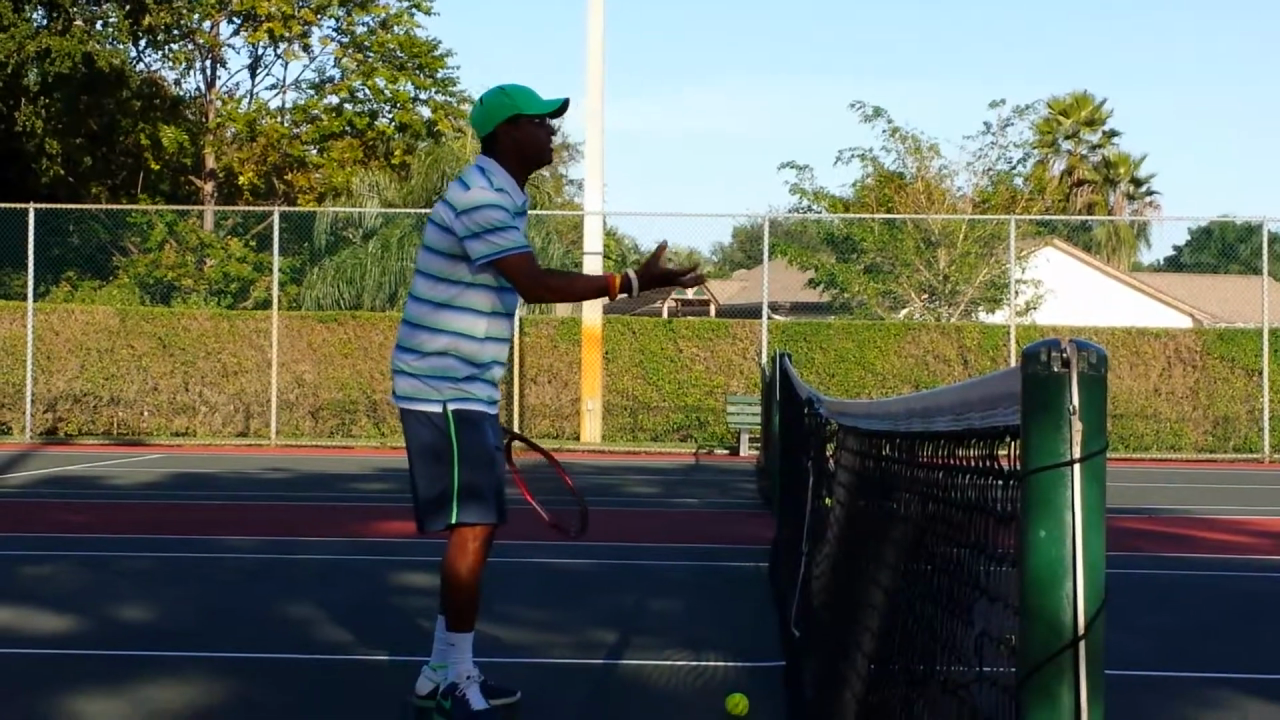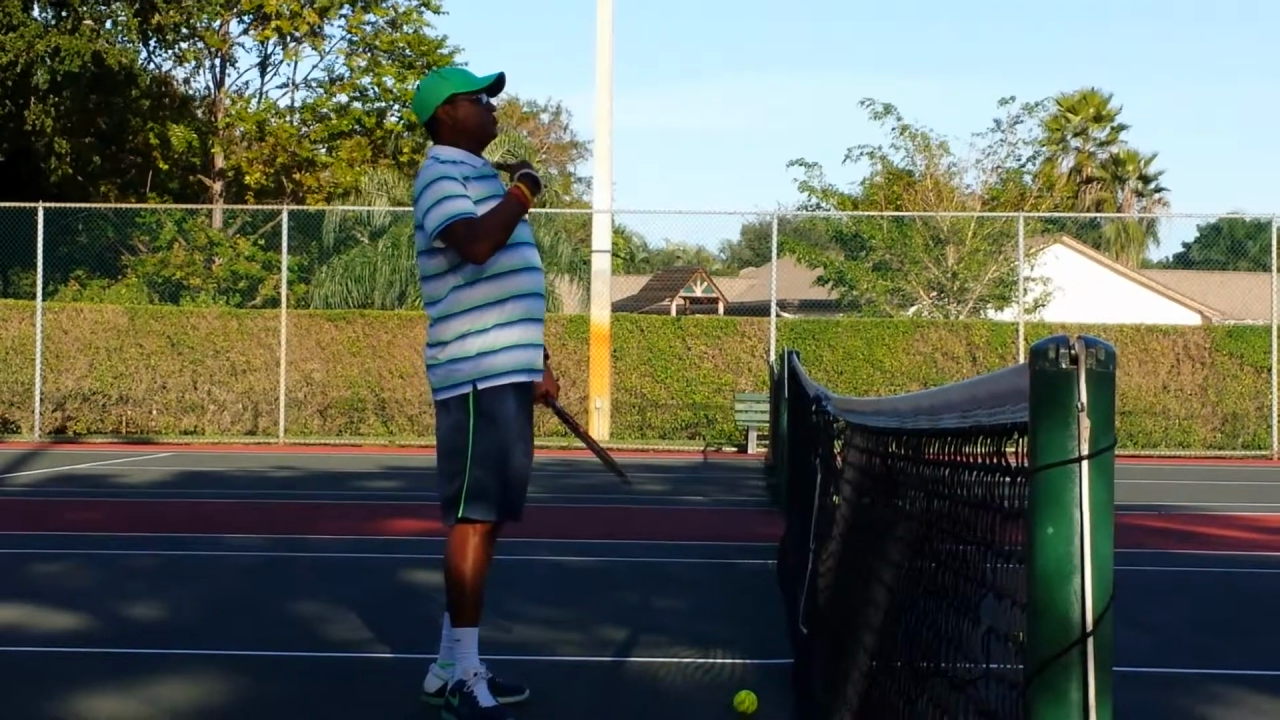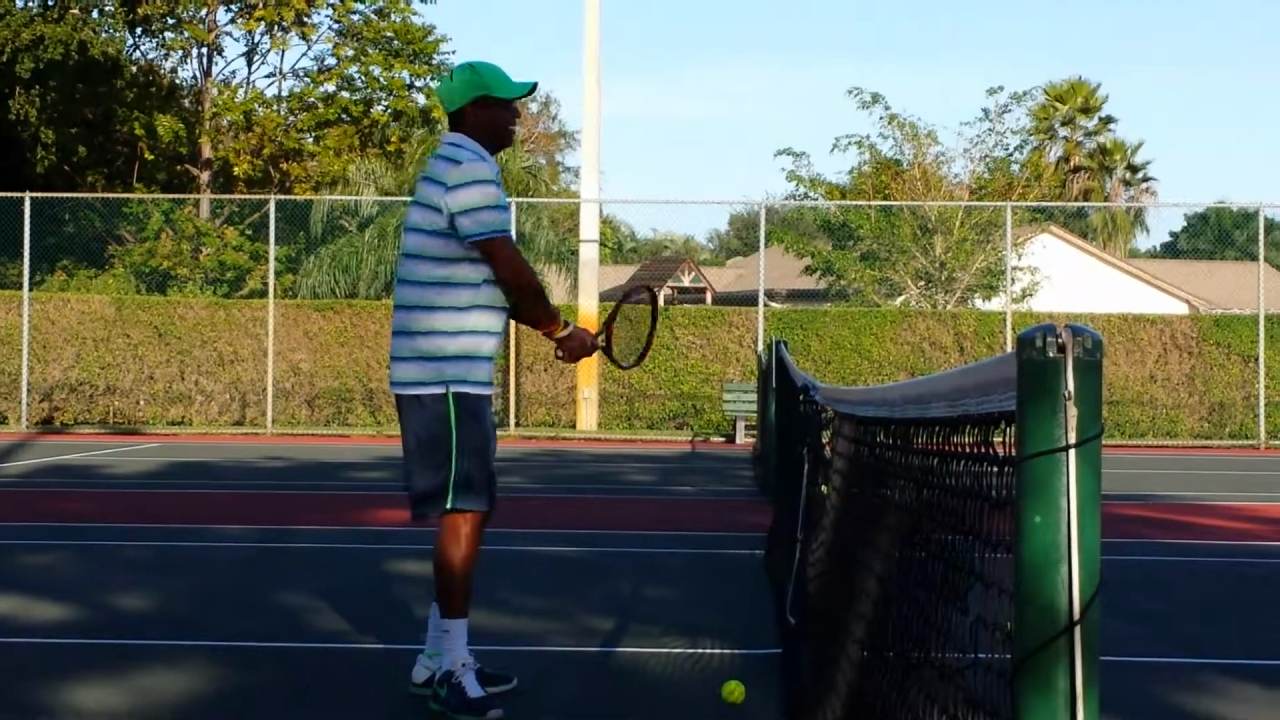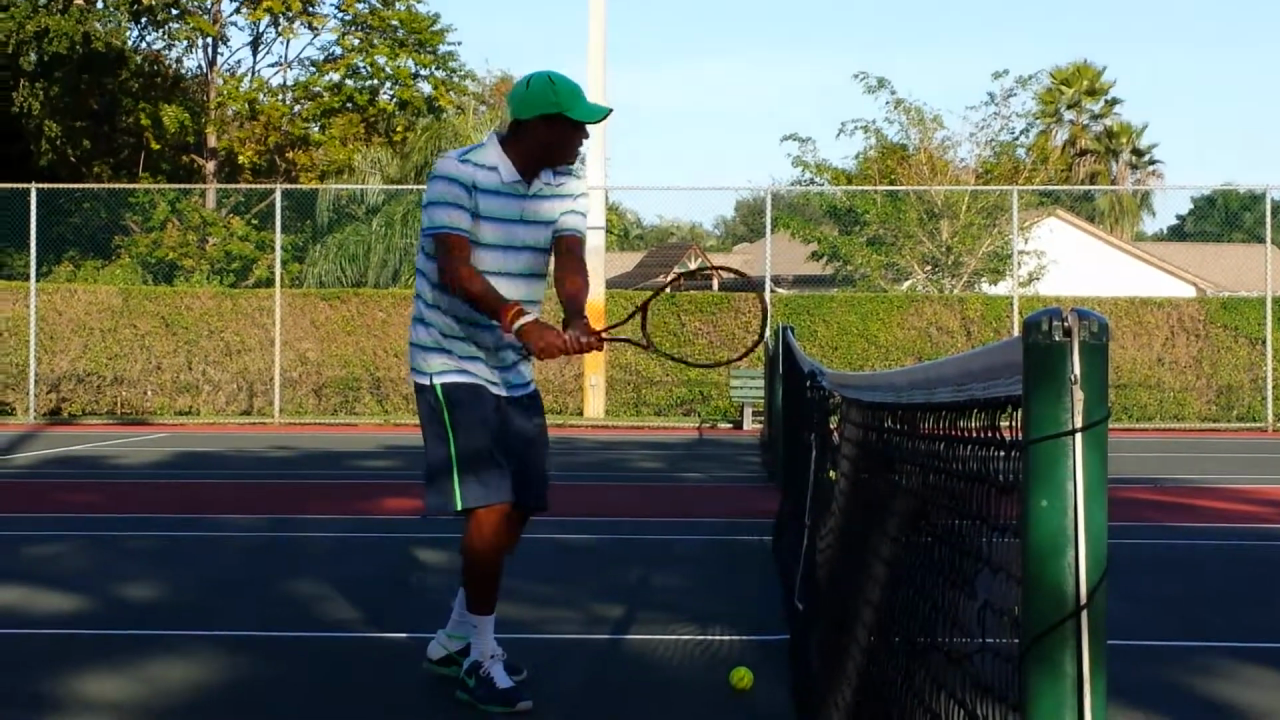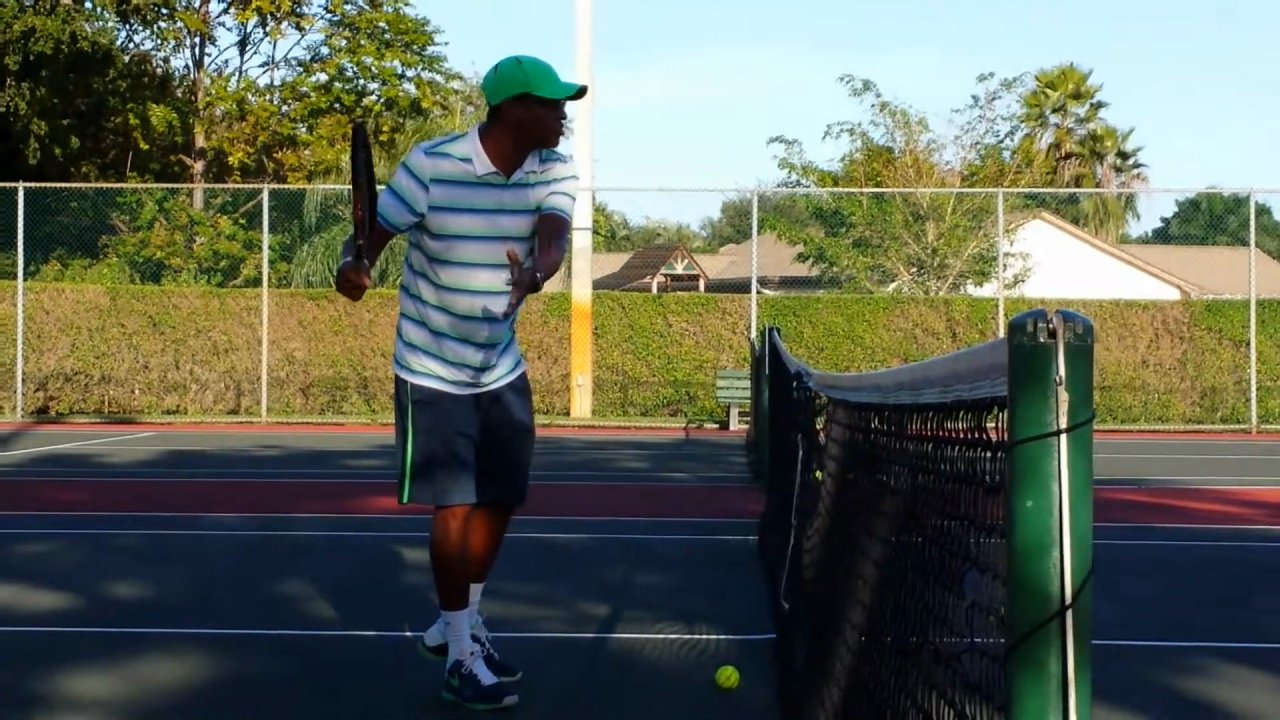
dt=1s
person 1, frame 1
left shoulder: (501, 195)
right shoulder: (480, 193)
right elbow: (533, 283)
right wrist: (631, 281)
left hip: (464, 388)
right hip: (443, 390)
left knee: (476, 525)
right knee: (473, 525)
left ankle: (446, 669)
person 1, frame 2
left shoulder: (480, 174)
right shoulder: (442, 174)
right elbow: (476, 246)
left wrist: (537, 363)
right wrist: (525, 190)
left hip: (504, 373)
right hip: (476, 375)
left knee: (487, 517)
right knee: (475, 517)
left ankle: (455, 665)
person 1, frame 3
left shoulder: (462, 167)
right shoulder: (467, 167)
left elbow: (490, 281)
right elbow: (510, 270)
left wrist: (549, 327)
right wrist: (561, 329)
left hip: (457, 373)
right hip: (443, 374)
left knee: (466, 511)
right knee: (464, 511)
left ankle: (440, 657)
person 1, frame 4
left shoulder: (565, 185)
right shoulder: (458, 171)
left elbow: (569, 261)
right elbow: (455, 268)
left wrist: (576, 322)
right wrist: (522, 323)
left hip: (513, 372)
right hip: (453, 368)
left knee: (517, 507)
right knee: (491, 507)
left ankle: (456, 637)
right ankle: (480, 657)
person 1, frame 5
left shoulder: (556, 172)
right shoulder: (430, 163)
left elbow: (553, 243)
right elbow: (375, 233)
left wrist: (535, 273)
right wrist: (354, 265)
left hip: (501, 368)
right hip: (432, 369)
left knee: (498, 501)
right knee: (455, 507)
left ankle: (461, 625)
right ankle: (460, 657)
